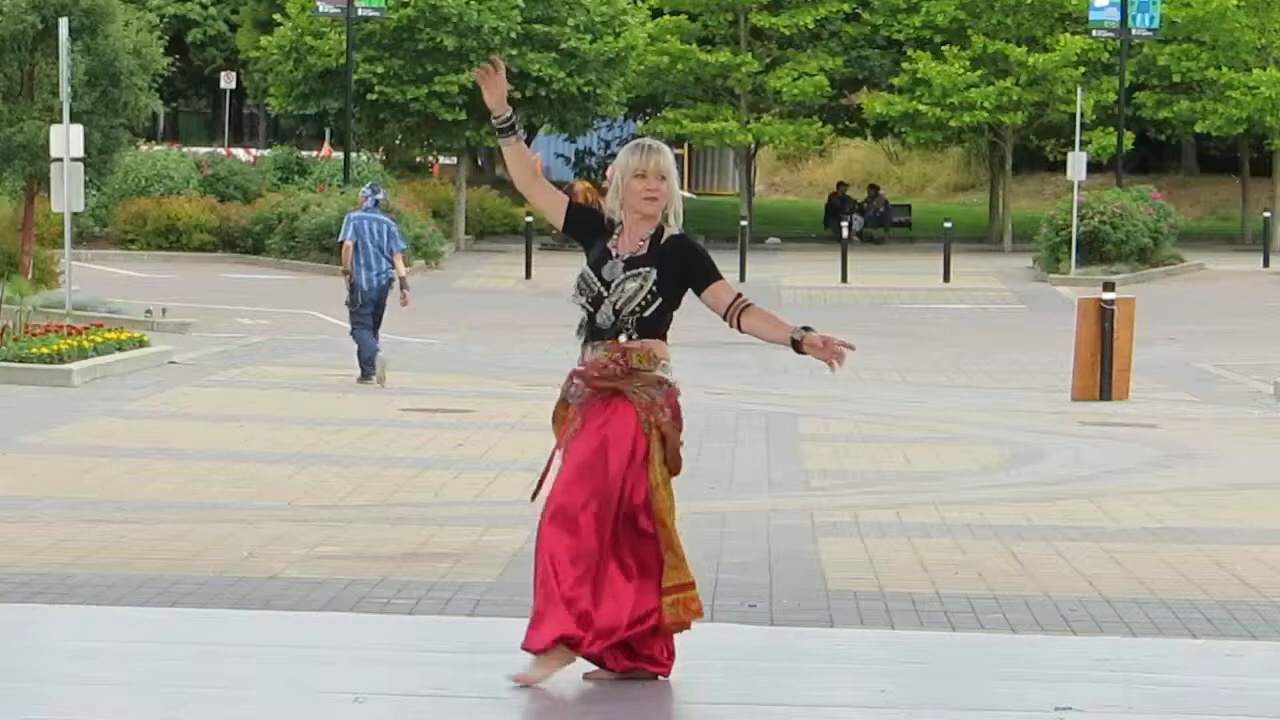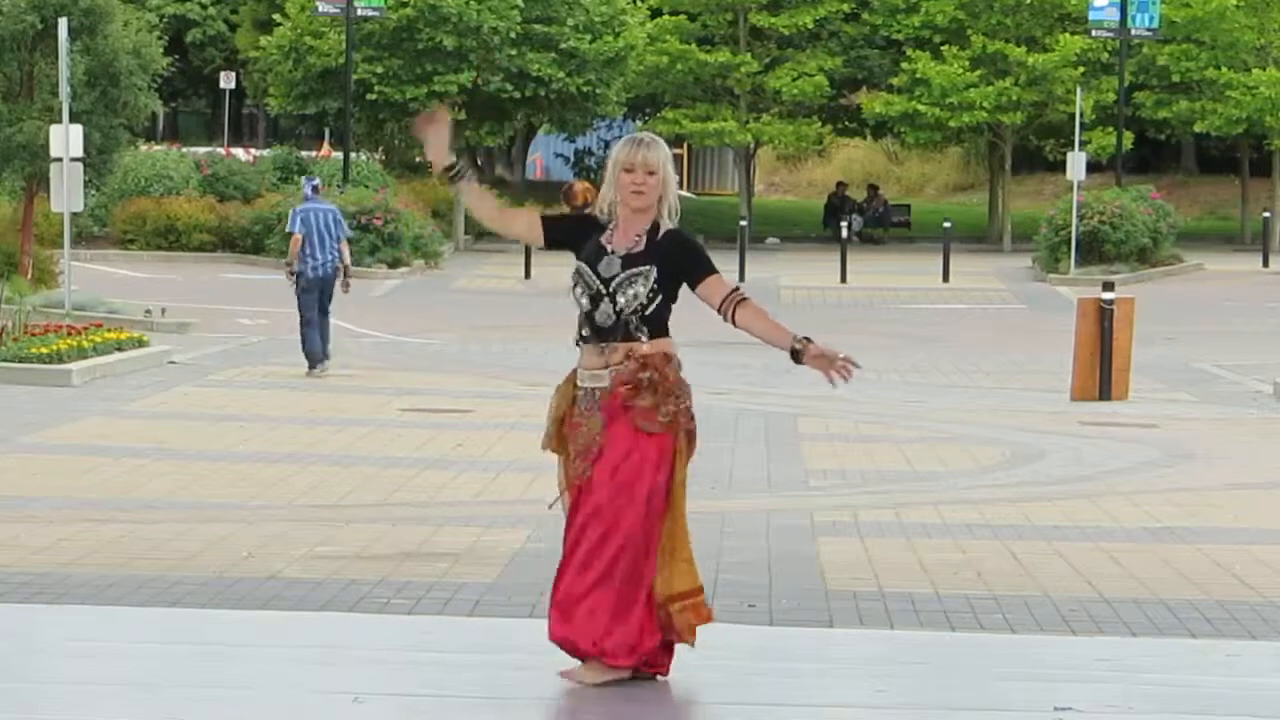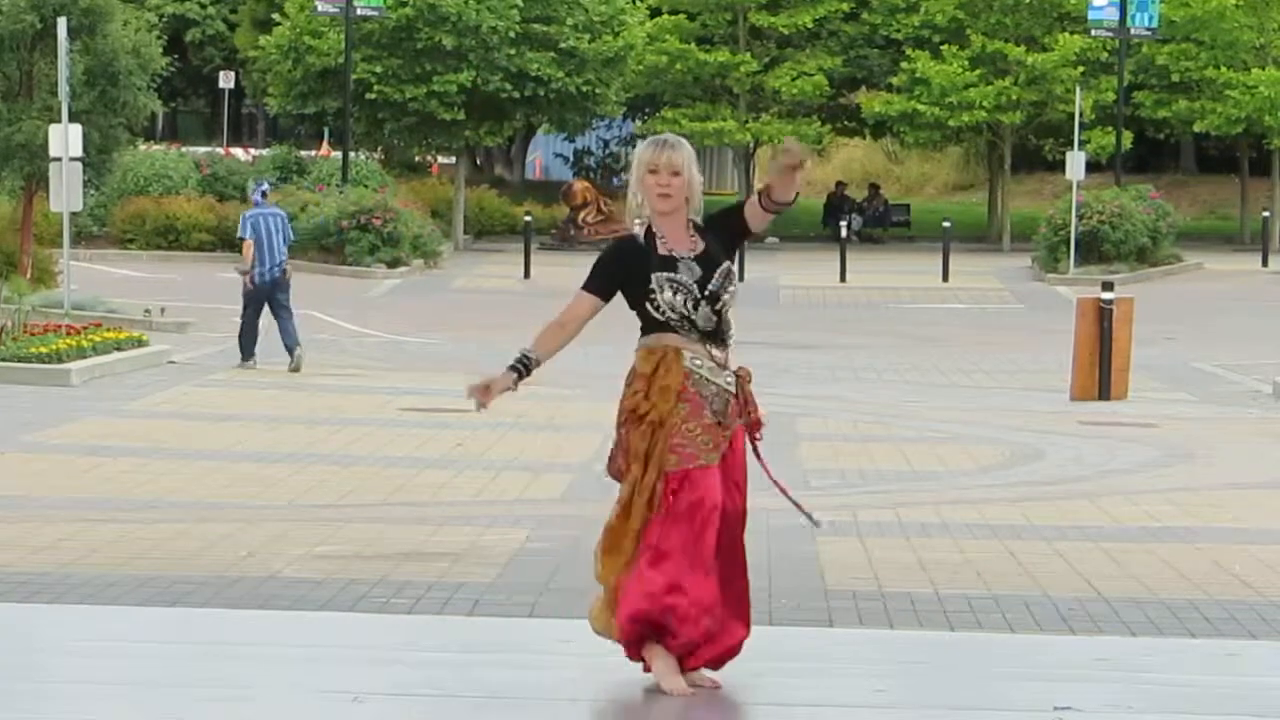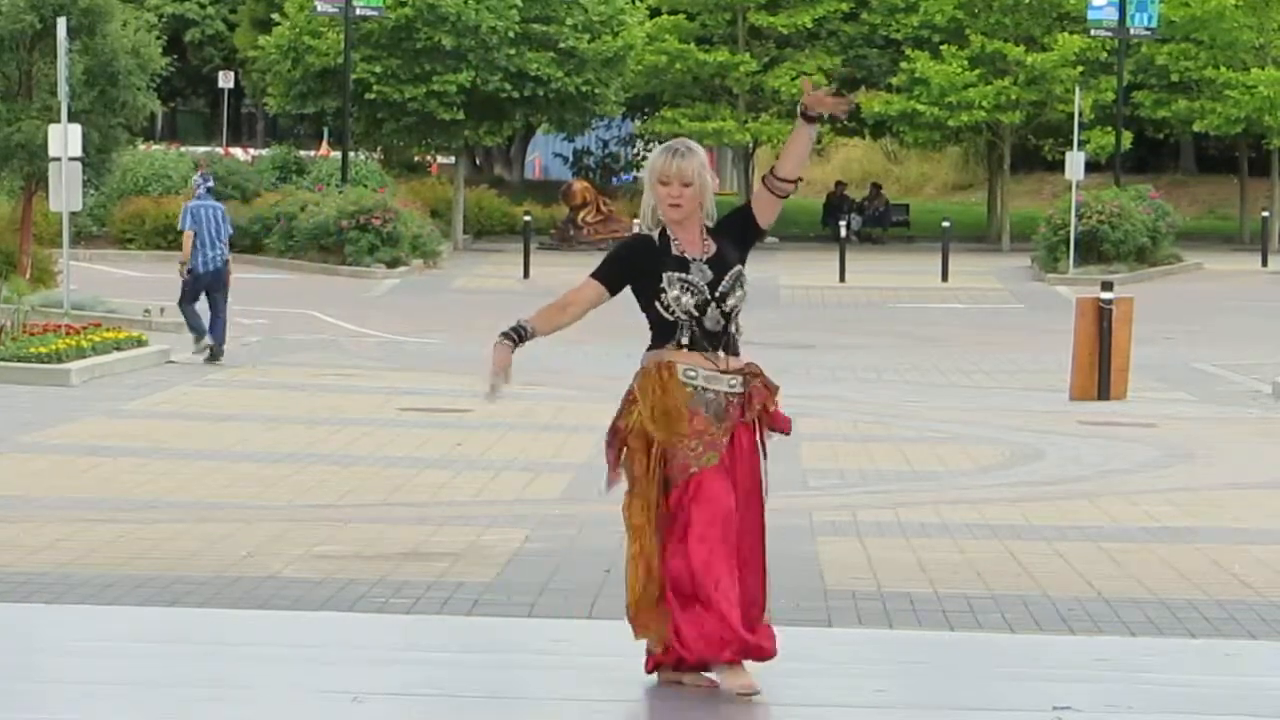
dt=0.7s
person 1, frame 1
left shoulder: (680, 251)
right shoulder: (595, 231)
left elbow: (737, 309)
right elbow: (530, 183)
left wrist: (801, 338)
right wrist: (501, 113)
left hip: (635, 394)
right hip: (593, 393)
left knee: (575, 509)
right knee: (614, 523)
left ankle: (566, 638)
right ankle: (636, 652)
person 1, frame 2
left shoulder: (678, 245)
right shoulder: (587, 231)
left elbow: (736, 304)
right elbow: (503, 219)
left wrist: (802, 348)
right wrist: (447, 162)
left hip: (649, 397)
right hip: (592, 395)
left knee: (622, 521)
right knee: (594, 522)
left ankle: (613, 647)
right ankle: (625, 647)
person 1, frame 3
left shoulder: (718, 233)
right shoulder: (625, 252)
left elbow: (776, 201)
right elbow: (571, 318)
left wrist: (787, 168)
right wrist: (513, 373)
left hip: (721, 399)
right hip: (667, 391)
left knee: (718, 526)
right knee: (688, 510)
left ankle: (688, 650)
right ankle: (657, 637)
person 1, frame 4
left shoulder: (730, 237)
right shoulder: (639, 250)
left elbow: (780, 183)
right elbow: (573, 302)
left wrist: (809, 119)
right wrist: (512, 336)
left hip: (733, 402)
right hip: (672, 400)
left knee: (731, 529)
right knee: (699, 524)
left ankle: (678, 656)
right ankle: (716, 650)
person 2, frame 1
left shoulder: (353, 218)
right shoulder: (388, 223)
left elbow: (347, 245)
right elbow: (397, 256)
left wrist: (346, 271)
right wrist: (404, 285)
left hip: (362, 282)
right hip: (383, 282)
left knee: (360, 328)
right knee: (372, 328)
left ankle: (376, 356)
right ankle: (368, 372)
person 2, frame 2
left shoulder: (299, 211)
right shoulder: (333, 210)
left elbow: (297, 238)
right elbow: (343, 242)
left wrist: (289, 263)
right wrist: (347, 273)
left hip: (308, 272)
right hip: (329, 270)
left knee: (309, 319)
right knee: (322, 315)
left ankle: (316, 364)
right ankle: (322, 357)
person 2, frame 3
left shoulder: (249, 216)
right shoulder: (281, 215)
left elbow: (248, 245)
left wrist: (246, 272)
left hip: (258, 275)
right hip: (280, 274)
left knee: (250, 318)
right knee: (284, 316)
left ankle: (248, 358)
right ankle: (295, 349)
person 2, frame 4
left shoulder: (191, 207)
right shoulder: (220, 208)
left elbow: (188, 236)
left wrist: (183, 262)
right wrist: (228, 267)
left hip: (199, 265)
right hip: (220, 264)
left knee: (186, 304)
right knee: (218, 310)
left ankle: (202, 336)
right ankle: (216, 352)
